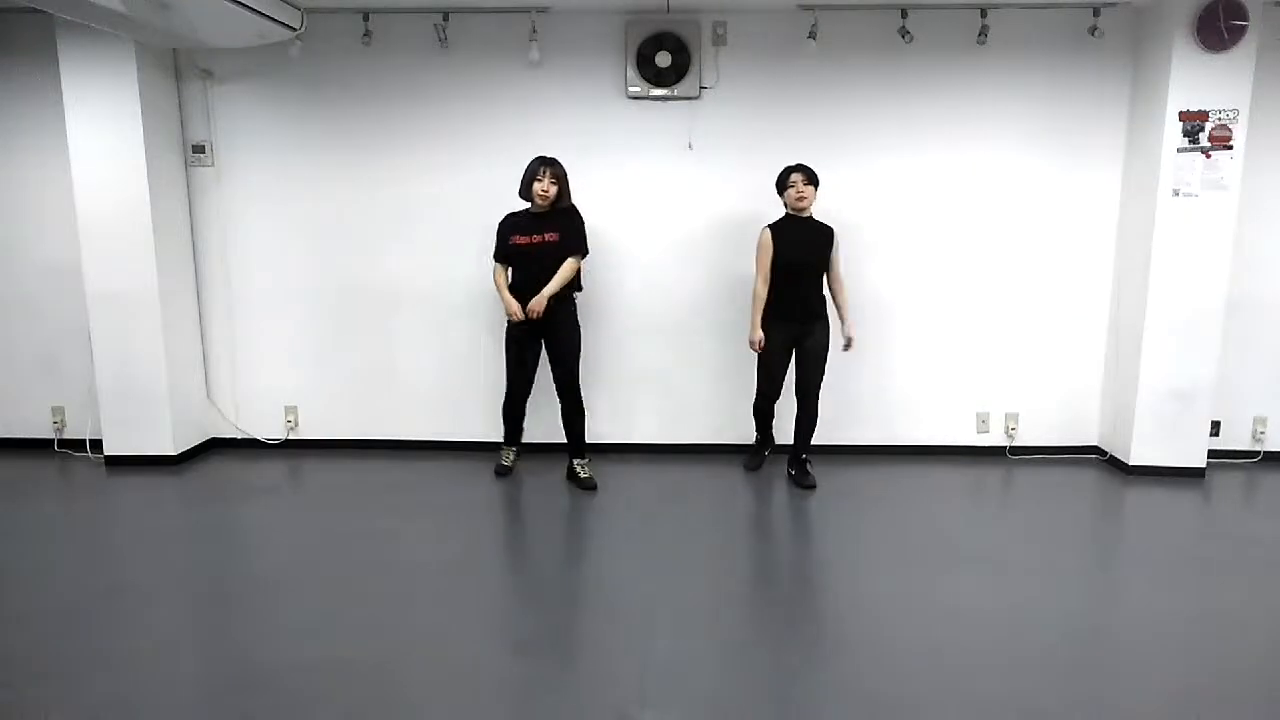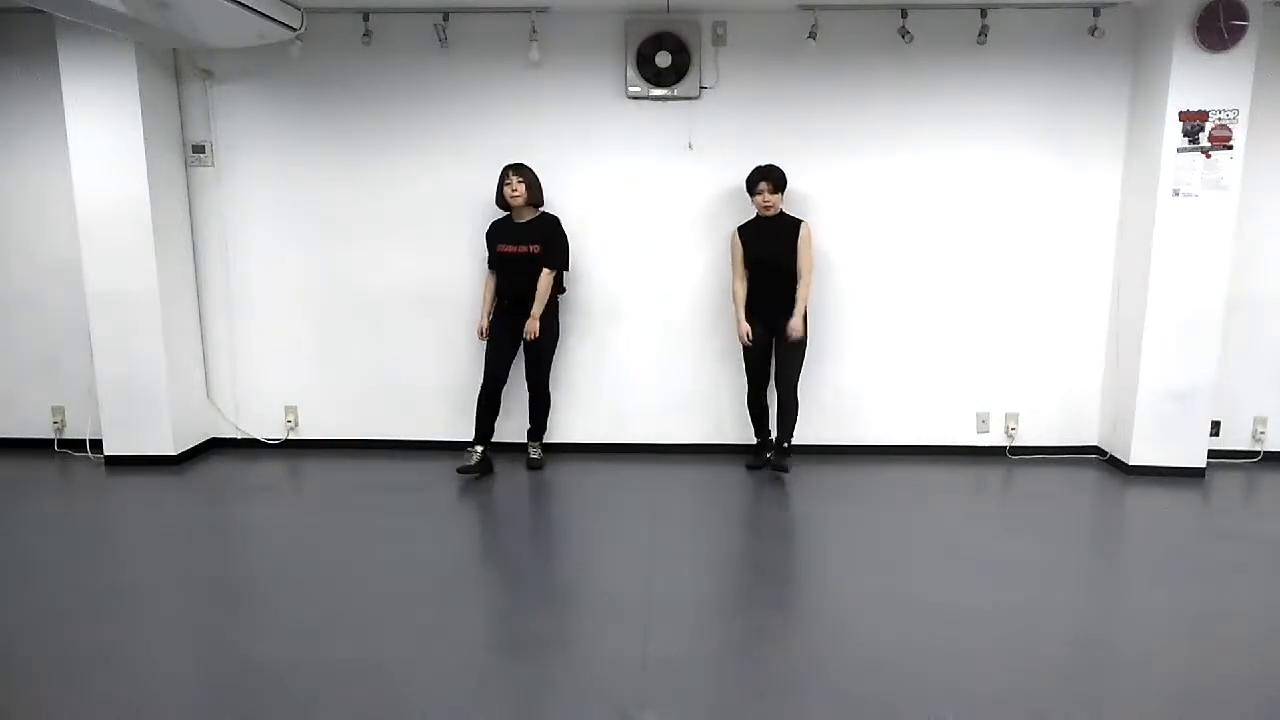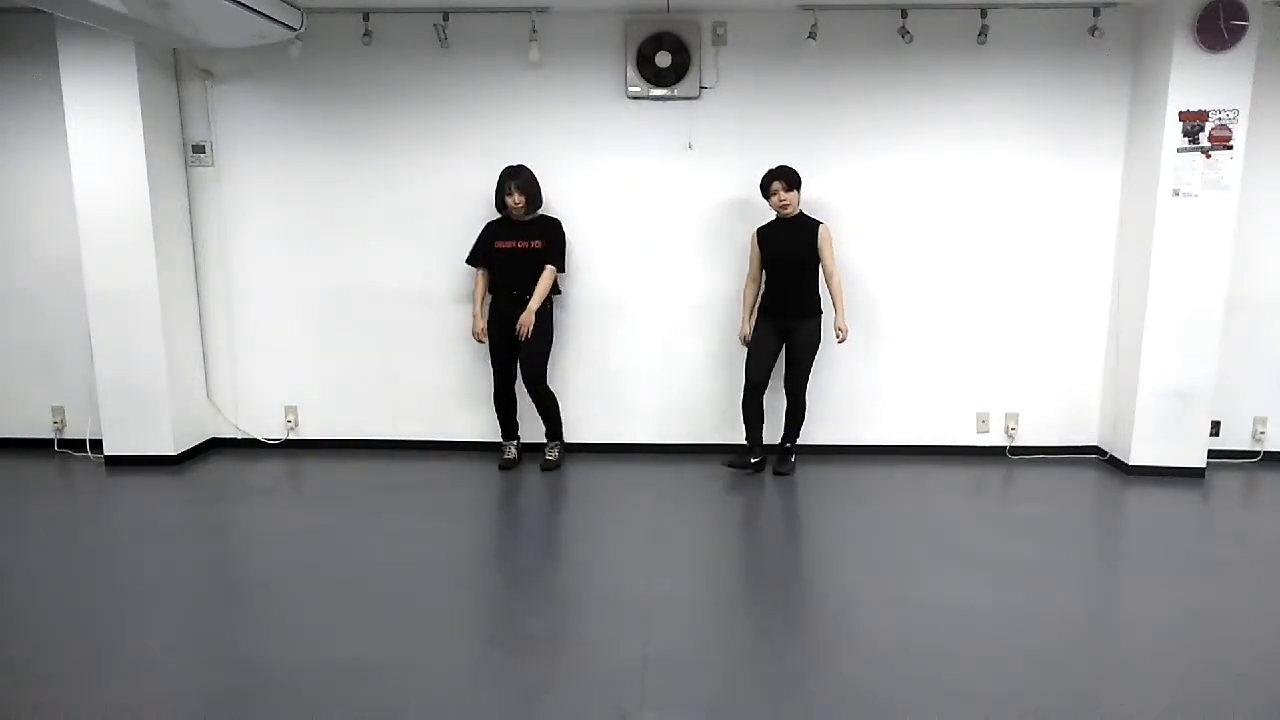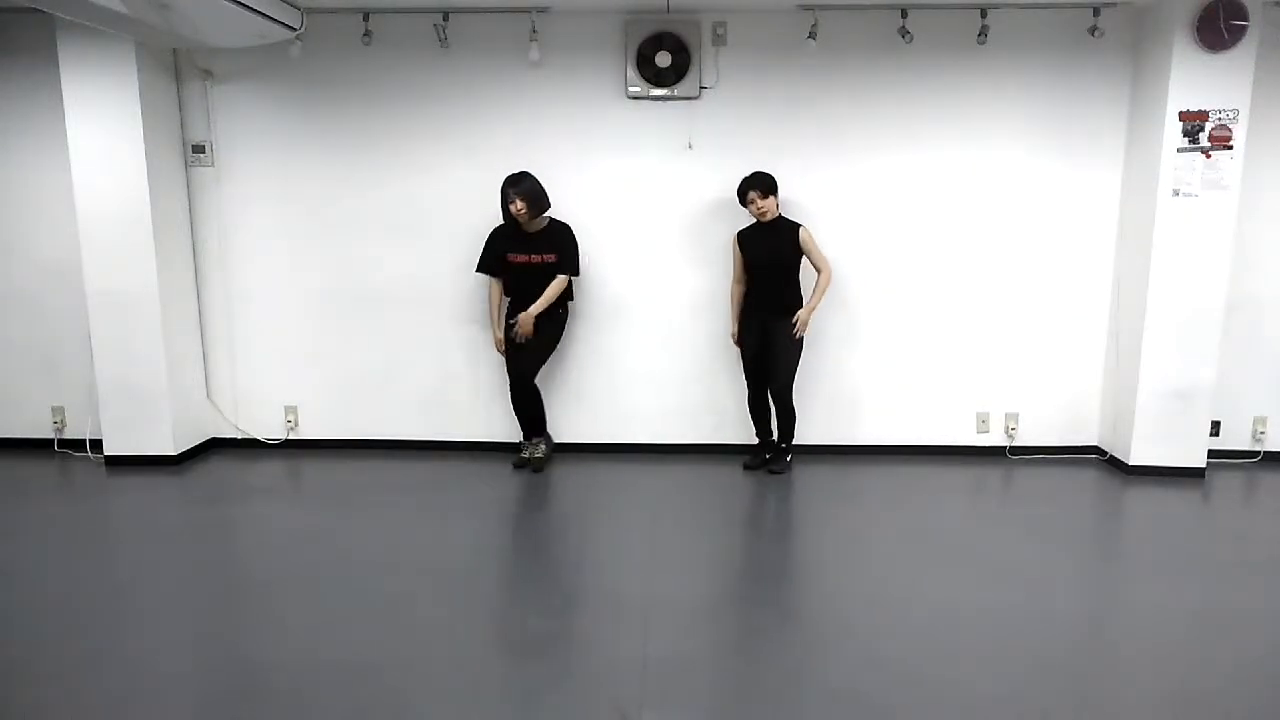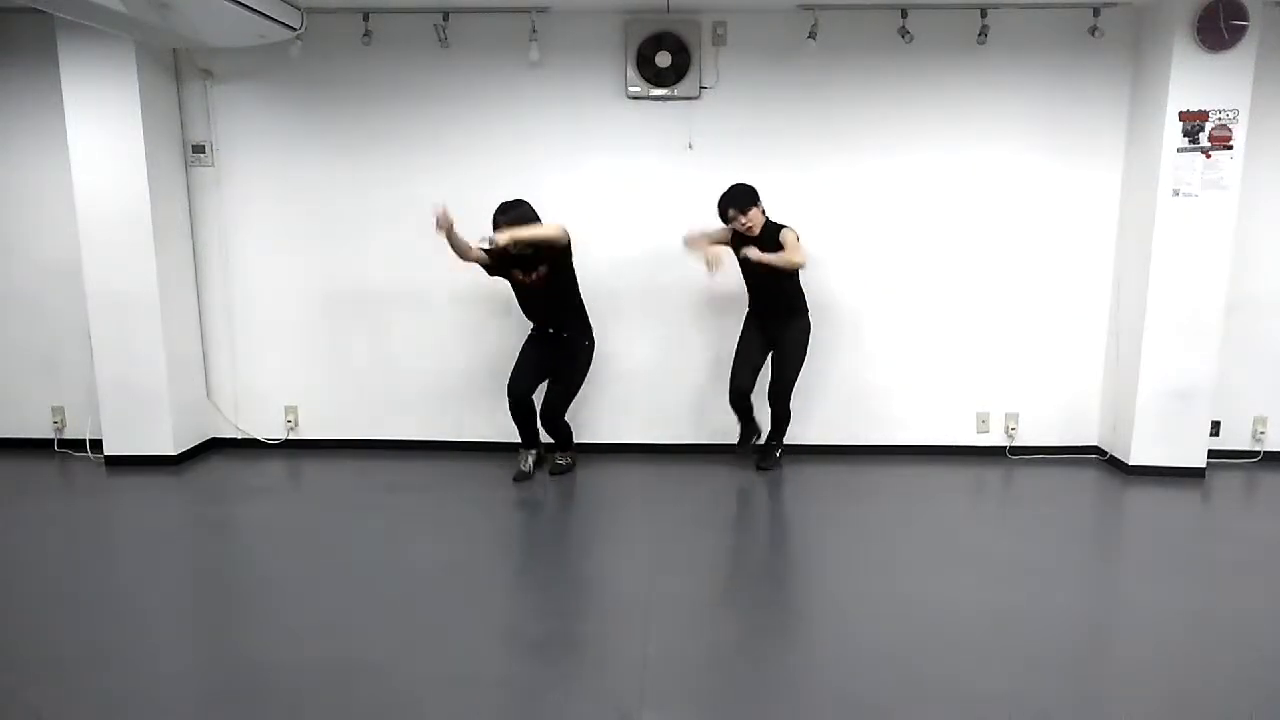
dt=1s
person 1, frame 1
left shoulder: (568, 216)
right shoulder: (511, 223)
left elbow: (573, 261)
right elbow: (500, 267)
left wrist: (544, 295)
right wrist: (507, 299)
left hip: (560, 313)
right hip: (521, 316)
left knee: (569, 388)
right knee: (517, 388)
left ankle: (577, 461)
right ankle: (510, 448)
person 1, frame 2
left shoulder: (549, 225)
right shoulder: (497, 229)
left elbow: (549, 274)
right elbow: (493, 275)
left wrist: (535, 317)
right wrist: (485, 315)
left hip: (541, 315)
right hip: (505, 313)
left knee: (537, 382)
right knee: (492, 380)
left ankle: (535, 444)
right ankle: (479, 450)
person 1, frame 3
left shoulder: (550, 227)
right shoulder: (493, 230)
left elbow: (550, 271)
right elbow: (481, 274)
left wrist: (531, 311)
right wrist: (477, 315)
left hip: (536, 312)
right hip: (500, 313)
left knee: (535, 380)
right knee: (503, 382)
left ankle: (554, 441)
right ankle: (510, 442)
person 1, frame 4
left shoulder: (560, 233)
right shoulder: (501, 236)
left elbow: (563, 279)
right elbow: (496, 282)
left wrist: (532, 313)
right wrist: (496, 327)
left hip: (549, 316)
right hip: (516, 315)
left knee: (524, 375)
right knee: (516, 383)
left ankle: (540, 438)
right ankle: (529, 440)
person 1, frame 5
left shoulder: (553, 248)
right shoulder: (508, 257)
left elbow: (559, 233)
right elbow: (469, 254)
left wrist: (514, 234)
right wrist: (450, 232)
left hip: (575, 341)
right hip: (541, 338)
left knee: (551, 412)
right knee: (517, 391)
left ankle: (565, 450)
right ankle: (531, 449)
person 2, frame 1
left shoulder: (827, 233)
right shoulder: (772, 233)
left elbow: (835, 281)
right elbow: (762, 283)
left wrist: (846, 322)
right wrist: (756, 326)
left hip: (815, 325)
right hip: (779, 324)
left knee: (809, 396)
right knee: (767, 392)
left ankle: (798, 462)
right ankle: (763, 442)
person 2, frame 2
left shoulder: (798, 228)
right shoulder: (742, 233)
left elbow: (804, 276)
right elbow: (739, 280)
left wrist: (798, 315)
right wrist: (741, 319)
left hip: (789, 317)
right hip: (756, 319)
left knee: (786, 383)
right knee: (756, 384)
left ankle: (783, 447)
right ankle: (763, 444)
person 2, frame 3
left shoulder: (817, 230)
right shoulder: (761, 235)
left elbow: (831, 273)
right elbow: (753, 280)
left wrist: (840, 314)
right wrist: (746, 320)
left hip: (805, 321)
right hip: (768, 320)
left knee: (795, 389)
right knee: (753, 383)
left ankle: (787, 450)
right ankle: (754, 453)
person 2, frame 4
left shoulder: (797, 232)
right shoulder: (742, 238)
left elbow: (825, 272)
left wrist: (808, 309)
right wrist: (735, 322)
left hip: (786, 321)
right hip: (752, 321)
left knee: (781, 389)
right knee: (755, 389)
left ankle: (784, 449)
right ankle: (764, 445)
person 2, frame 5
left shoulder: (782, 233)
right shoulder: (735, 236)
left elbow: (799, 260)
right elbow: (693, 239)
left wrist: (761, 256)
right wrist: (704, 246)
left hip: (792, 324)
right hip: (757, 321)
left knee: (779, 393)
right knee: (739, 389)
left ankle: (773, 445)
right ankle: (749, 430)
